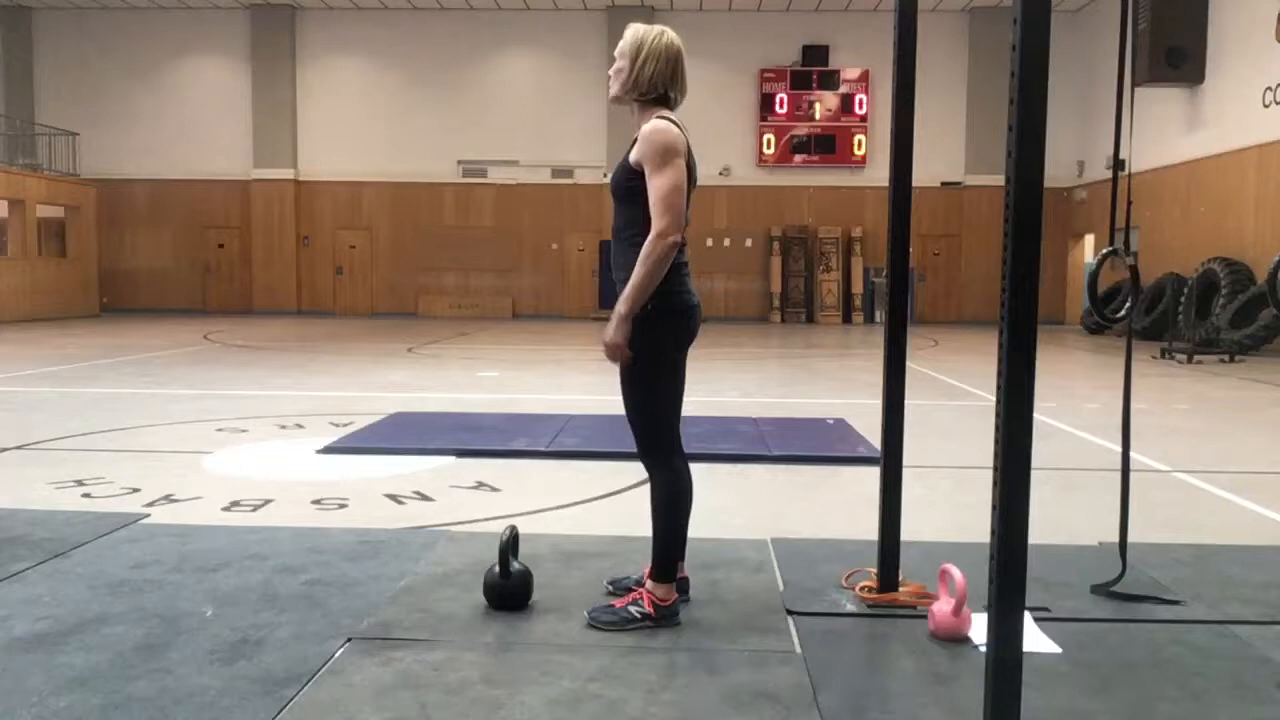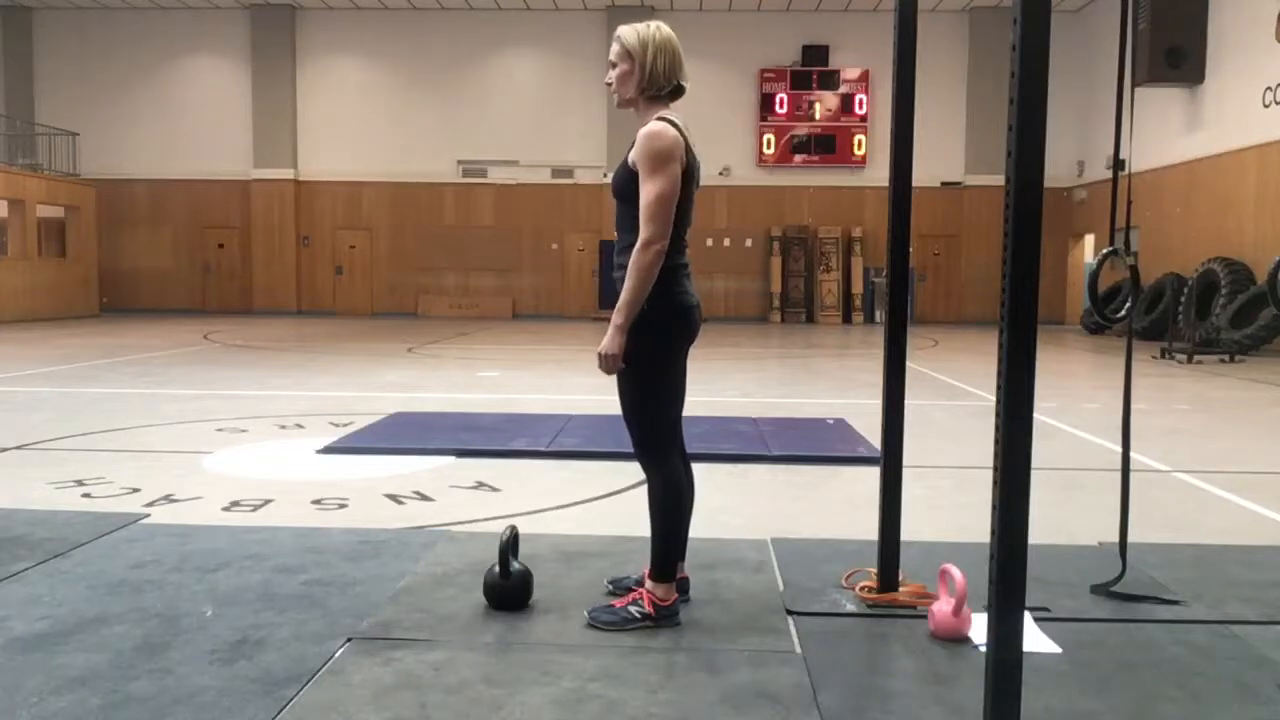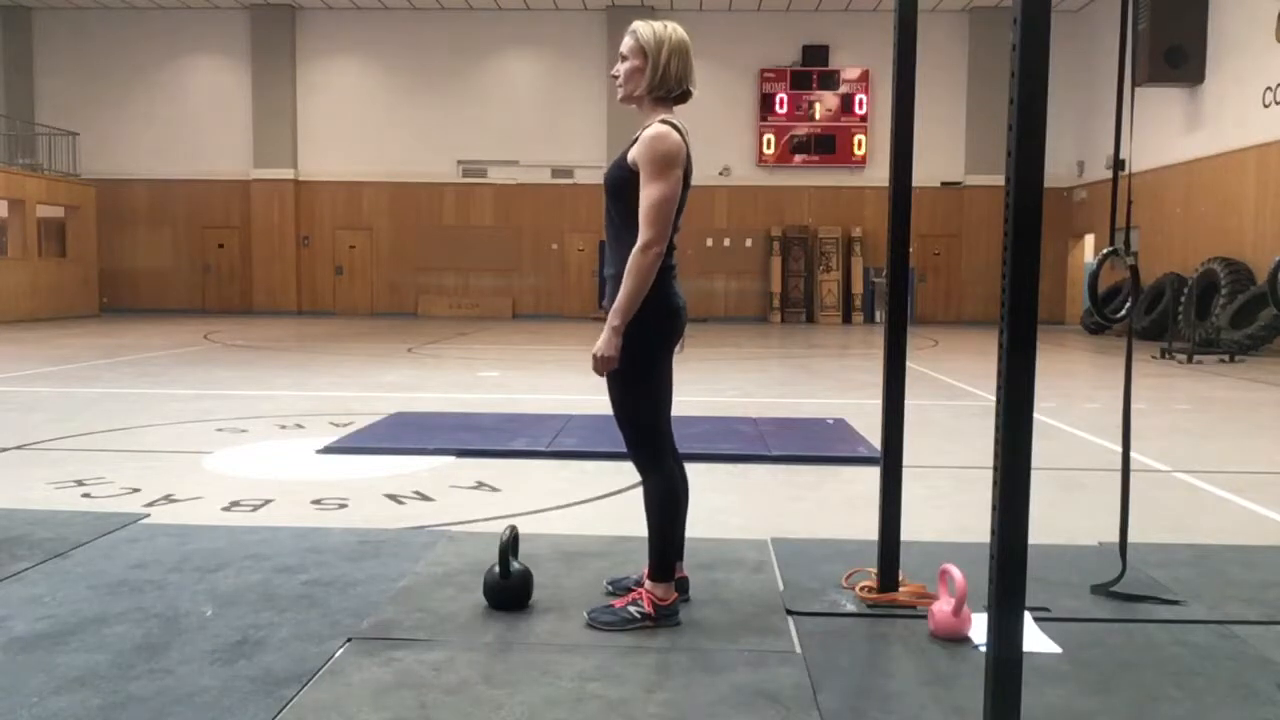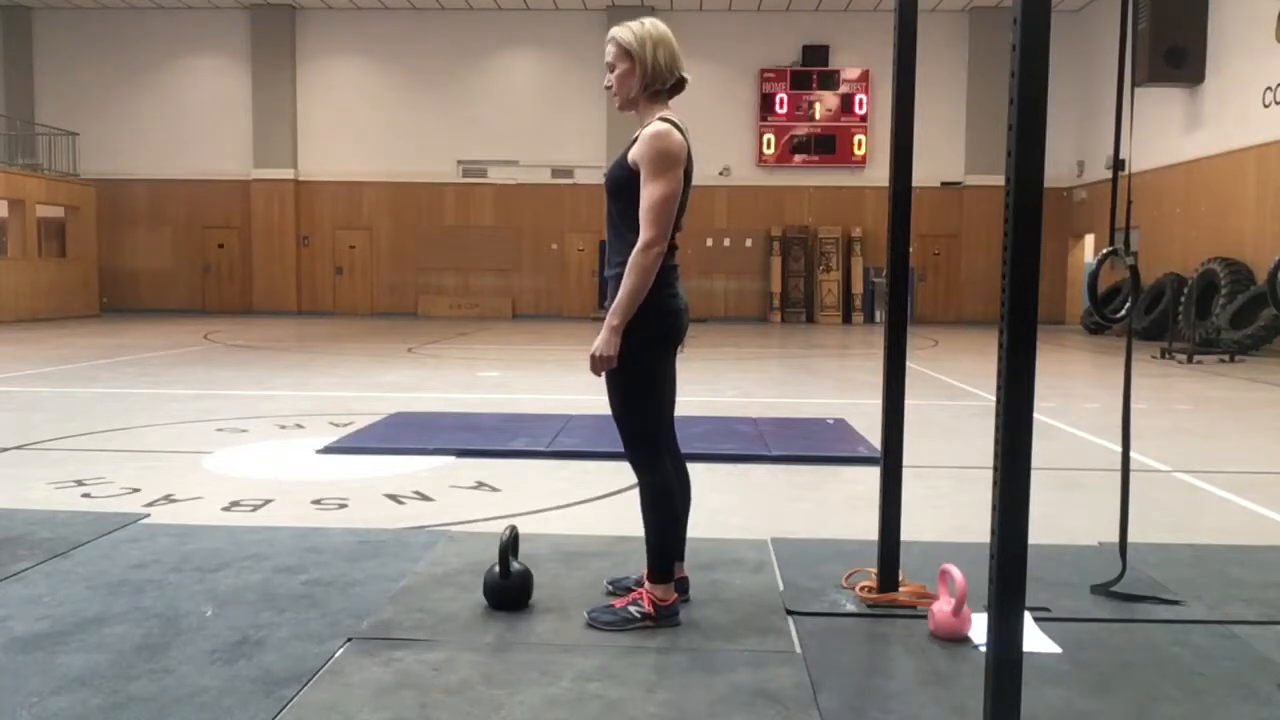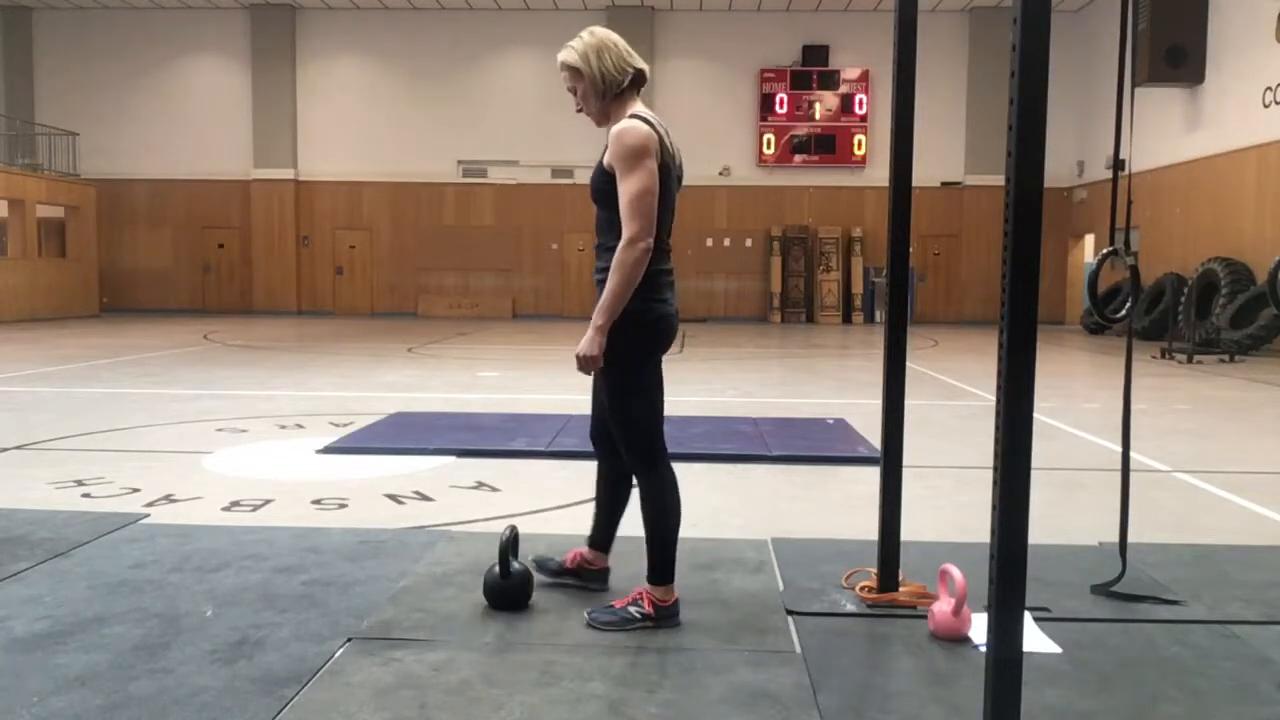
dt=0.7s
person 1, frame 1
left shoulder: (658, 132)
right shoulder: (655, 132)
left elbow: (665, 234)
left wrist: (621, 316)
left hip: (656, 313)
right hip: (660, 309)
left knee: (659, 451)
right knee: (663, 448)
left ankle: (660, 595)
right ankle: (669, 572)
person 1, frame 2
left shoulder: (656, 135)
right shoulder: (665, 134)
left elbow: (651, 243)
left wrist: (618, 327)
left hip: (655, 313)
right hip: (667, 307)
left knee: (658, 452)
right knee: (666, 449)
left ankle: (661, 594)
right ankle: (669, 571)
person 1, frame 3
left shoulder: (660, 137)
right shoulder: (656, 134)
left elbow: (650, 244)
left wrist: (613, 327)
left hip: (643, 314)
right hip: (647, 310)
left knee: (650, 452)
right knee: (657, 449)
left ankle: (659, 595)
right ankle: (668, 572)
person 1, frame 4
left shoulder: (660, 136)
right shoulder: (656, 133)
left elbow: (651, 243)
left wrist: (612, 326)
left hip: (644, 315)
right hip: (652, 311)
left knee: (648, 452)
right knee: (659, 448)
left ankle: (660, 595)
right ankle: (669, 571)
person 1, frame 5
left shoulder: (629, 133)
right shoulder: (647, 130)
left elbow: (637, 241)
left wrist: (598, 327)
left hip: (634, 315)
right hip: (639, 310)
left knee: (643, 453)
right knee: (609, 440)
left ankle: (660, 596)
right ankle: (594, 557)
